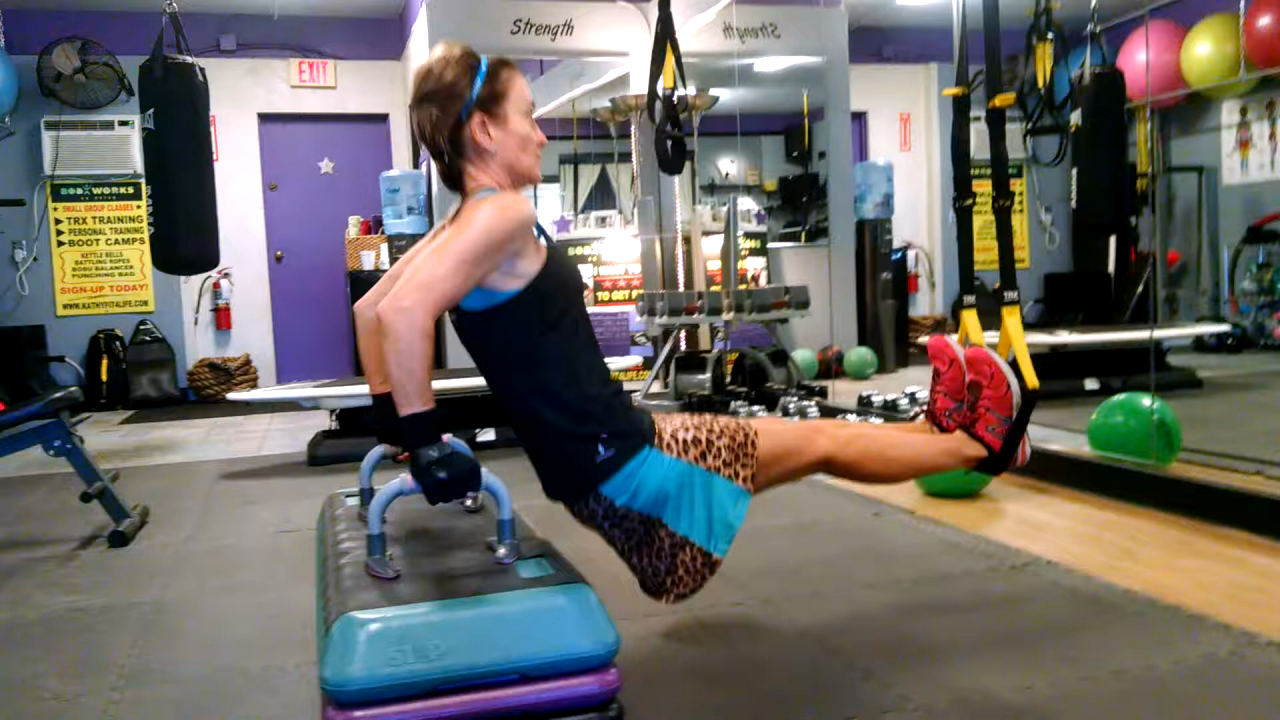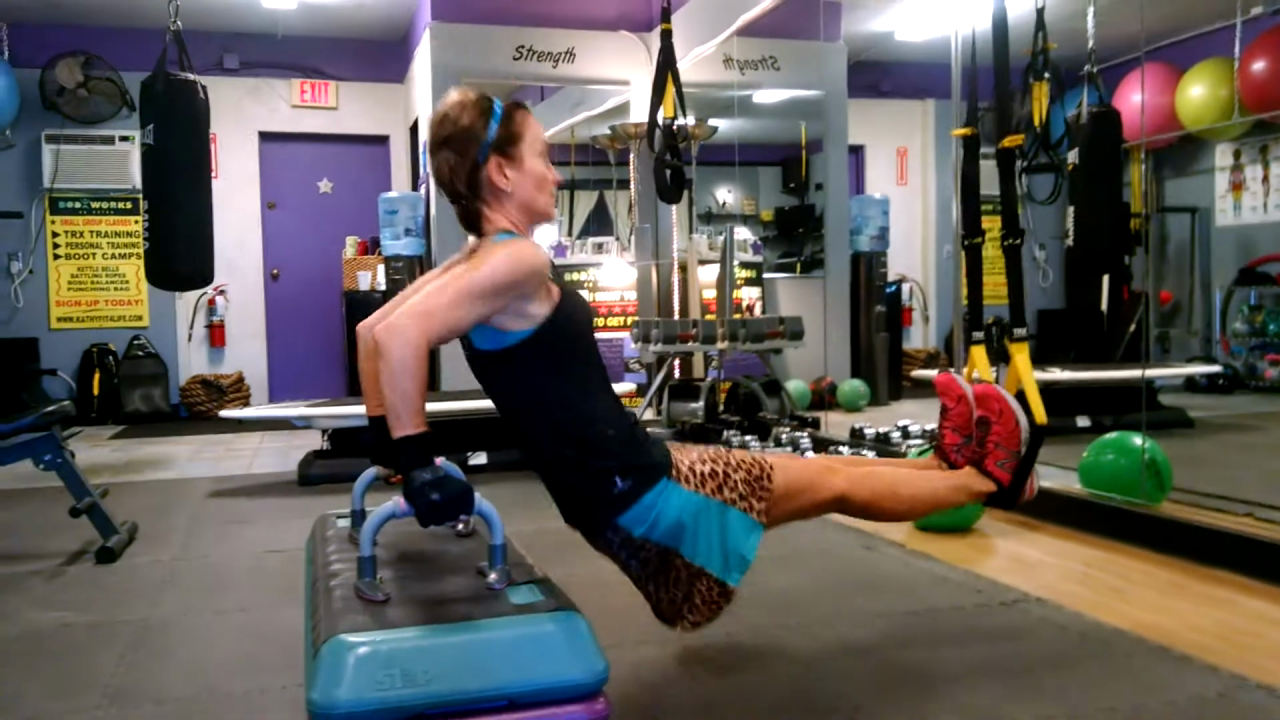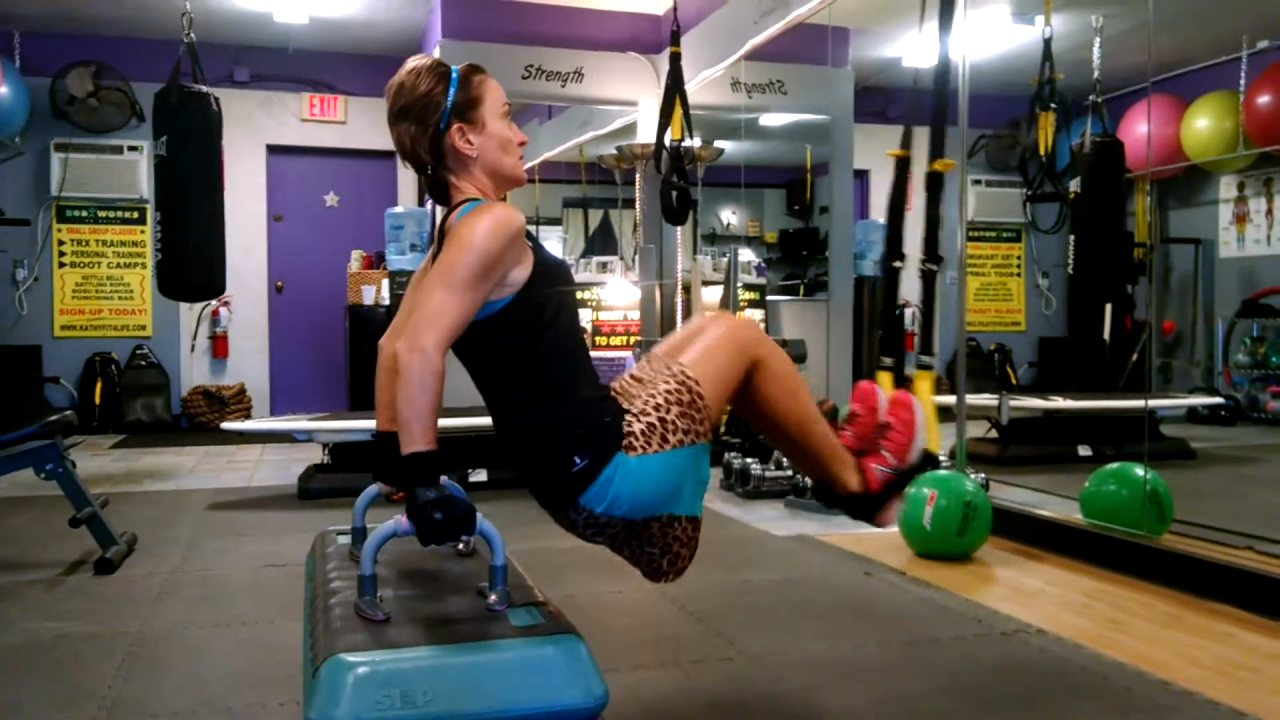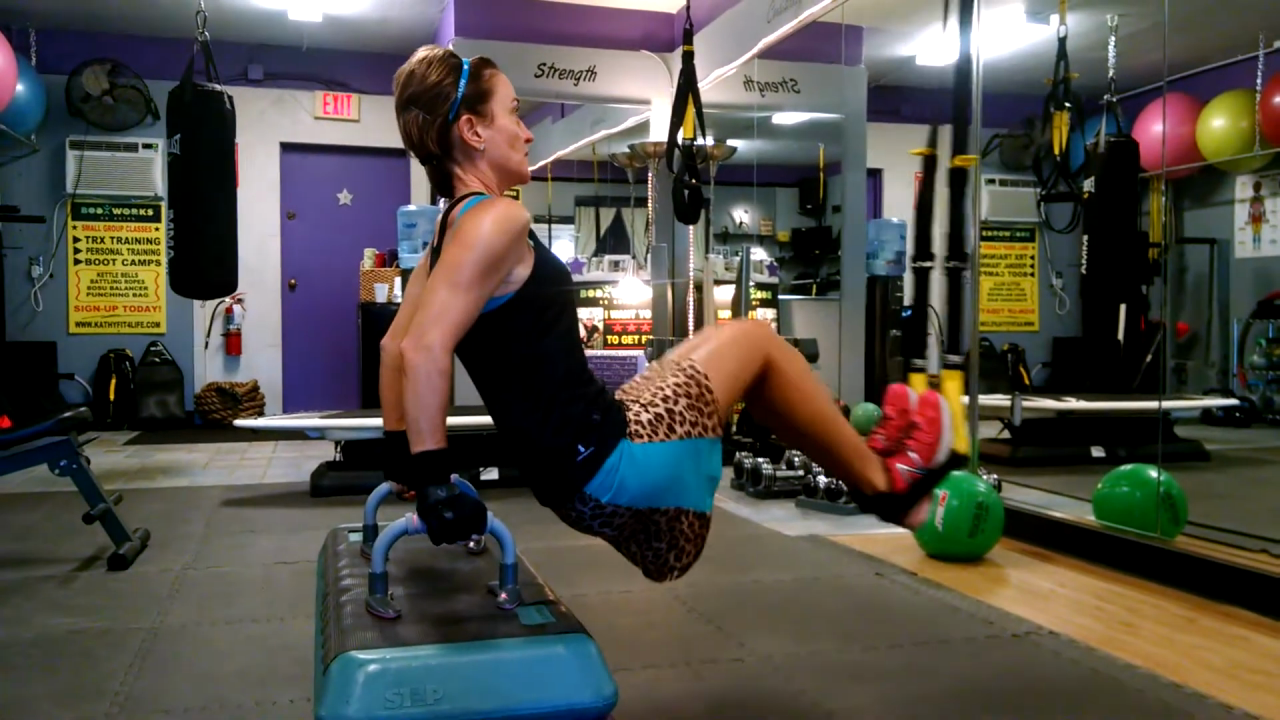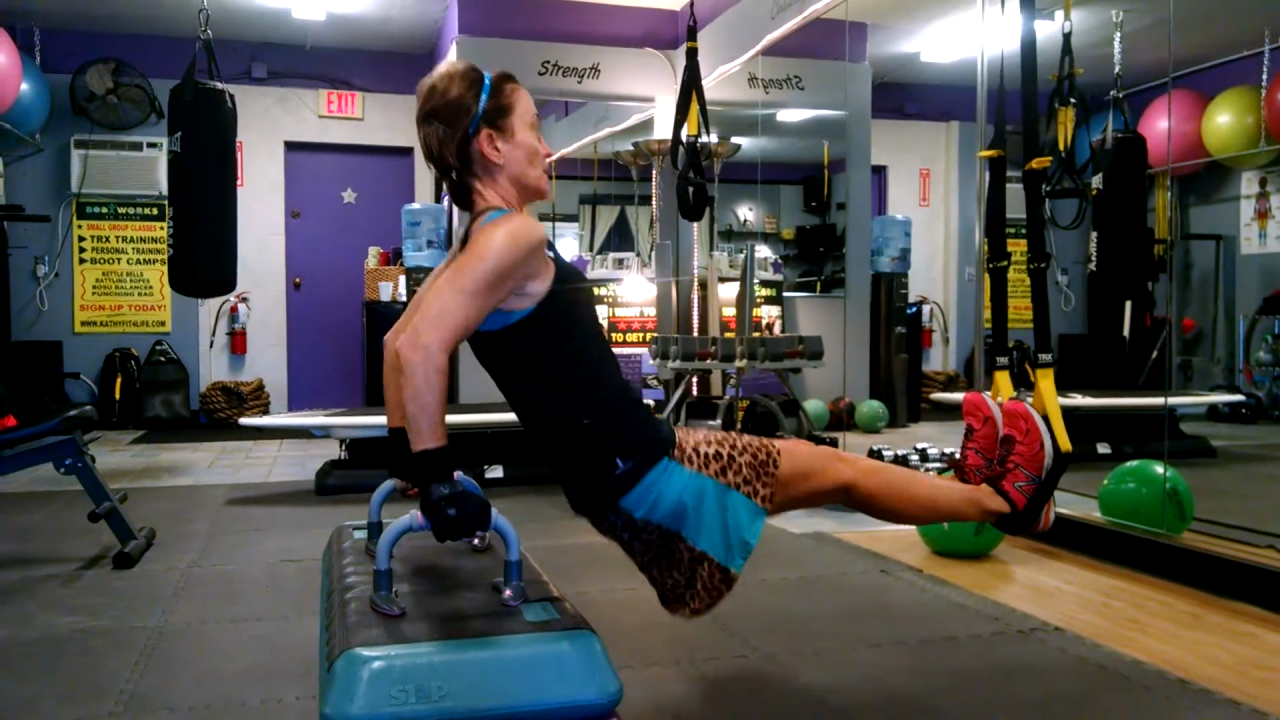
dt=0.7s
person 1, frame 1
left shoulder: (463, 225)
right shoulder: (502, 215)
left elbow: (370, 313)
right elbow: (405, 314)
left wrist: (397, 427)
right wrist: (426, 442)
left hip: (601, 457)
right hip: (618, 467)
left knee: (784, 429)
right knee: (819, 442)
left ankle: (939, 427)
right ankle: (978, 445)
person 1, frame 2
left shoulder: (480, 260)
right shoulder: (517, 262)
left elbow: (371, 331)
right elbow: (398, 338)
left wrist: (394, 449)
right wrist: (419, 463)
left hip: (623, 484)
right hip: (634, 496)
left knee: (797, 464)
right knee: (830, 481)
left ankle: (949, 465)
right ankle: (985, 479)
person 1, frame 3
left shoulder: (457, 232)
right shoulder: (492, 226)
left elbow: (392, 348)
right elbow: (417, 353)
left wrist: (394, 464)
right wrist: (424, 483)
left hip: (579, 469)
right hip: (603, 474)
left knee: (712, 332)
right knee: (737, 334)
left ankle: (831, 456)
right ankle: (853, 480)
person 1, frame 4
left shoulder: (456, 228)
right shoulder: (496, 220)
left elbow: (397, 348)
right elbow: (425, 353)
left wrist: (410, 465)
right wrist: (435, 484)
left hip: (576, 470)
right hip: (607, 473)
left knee: (731, 343)
right knee: (754, 339)
left ankle: (863, 461)
right ankle: (880, 479)
person 1, frame 5
left shoulder: (479, 245)
right shoulder: (513, 235)
left elbow: (399, 344)
right elbow: (417, 349)
left wrist: (412, 465)
right wrist: (439, 482)
left hip: (622, 469)
right hip: (641, 475)
left knee: (809, 456)
right knee: (834, 469)
left ankle: (973, 483)
right ankle: (1004, 502)
